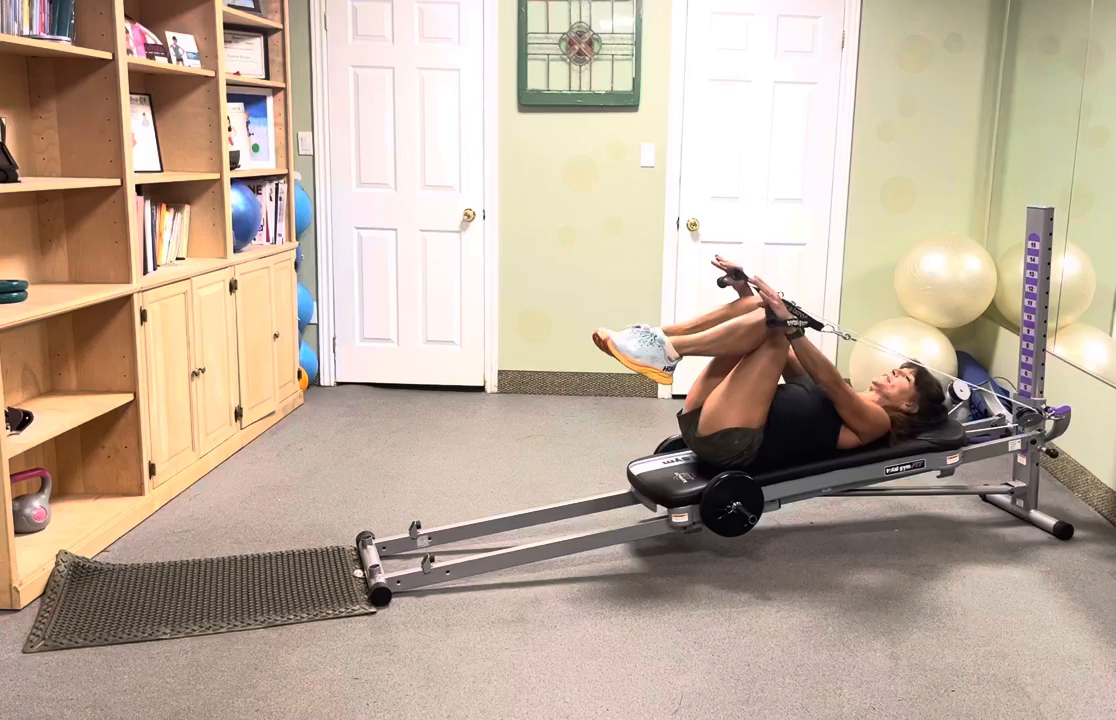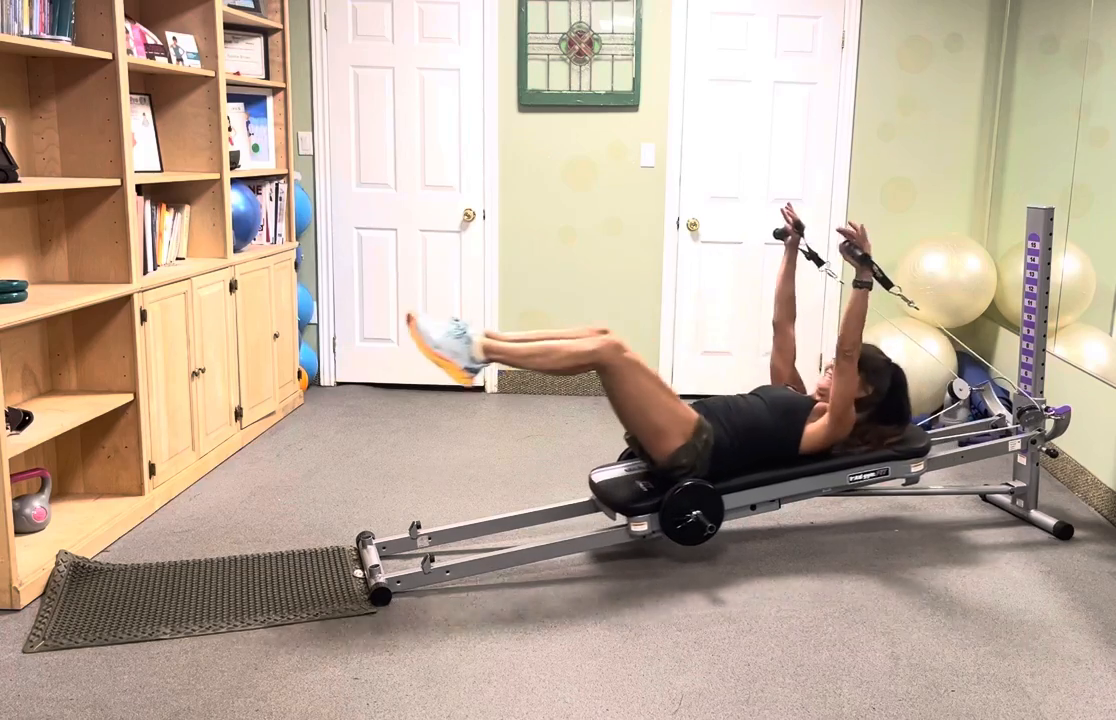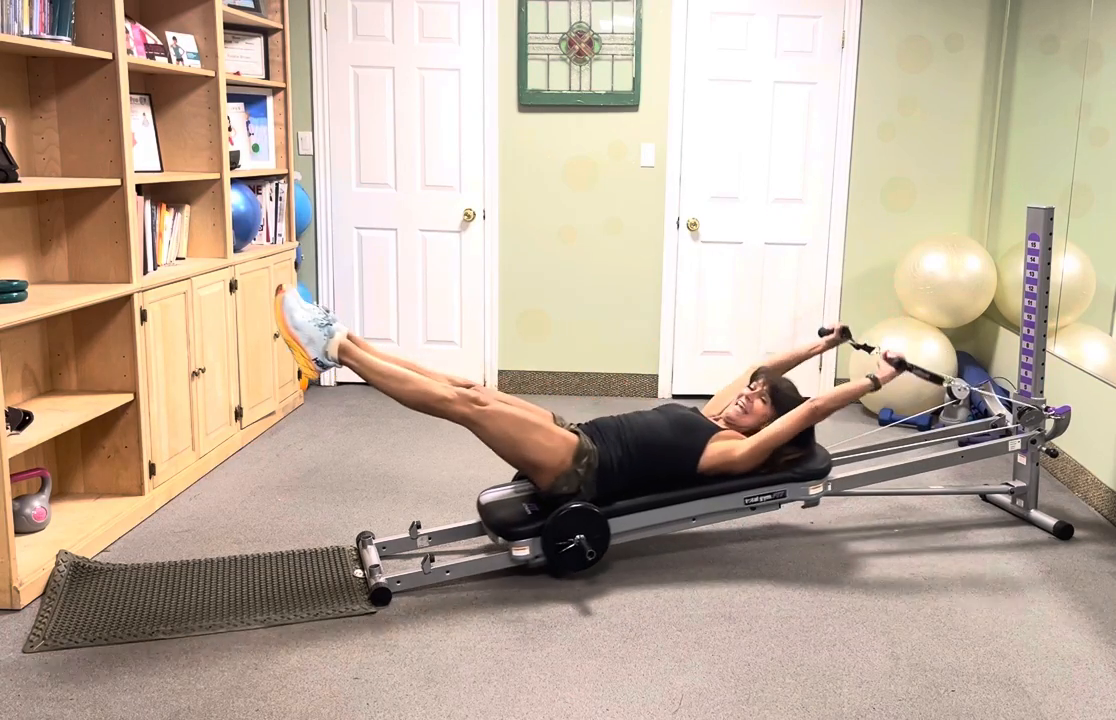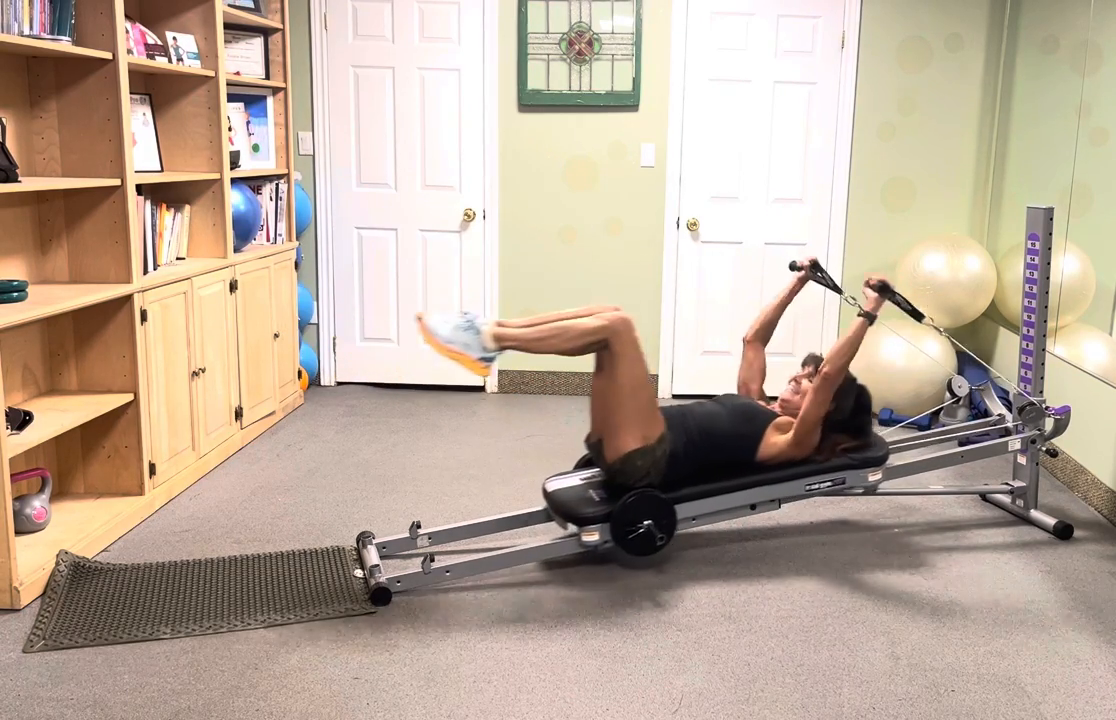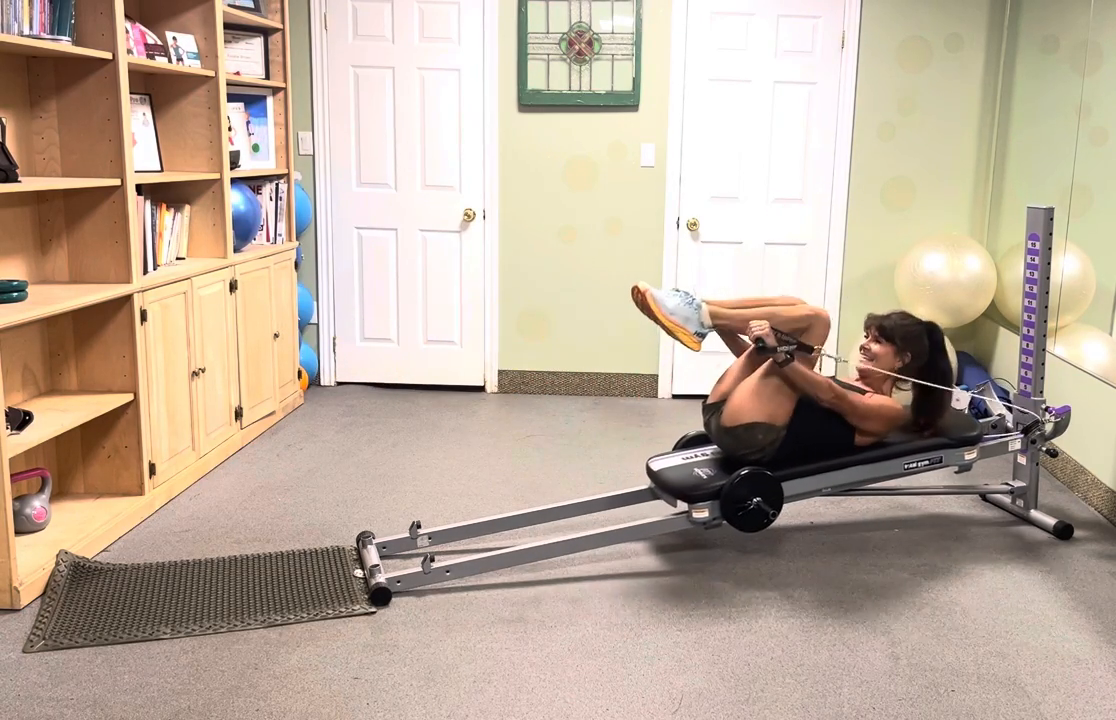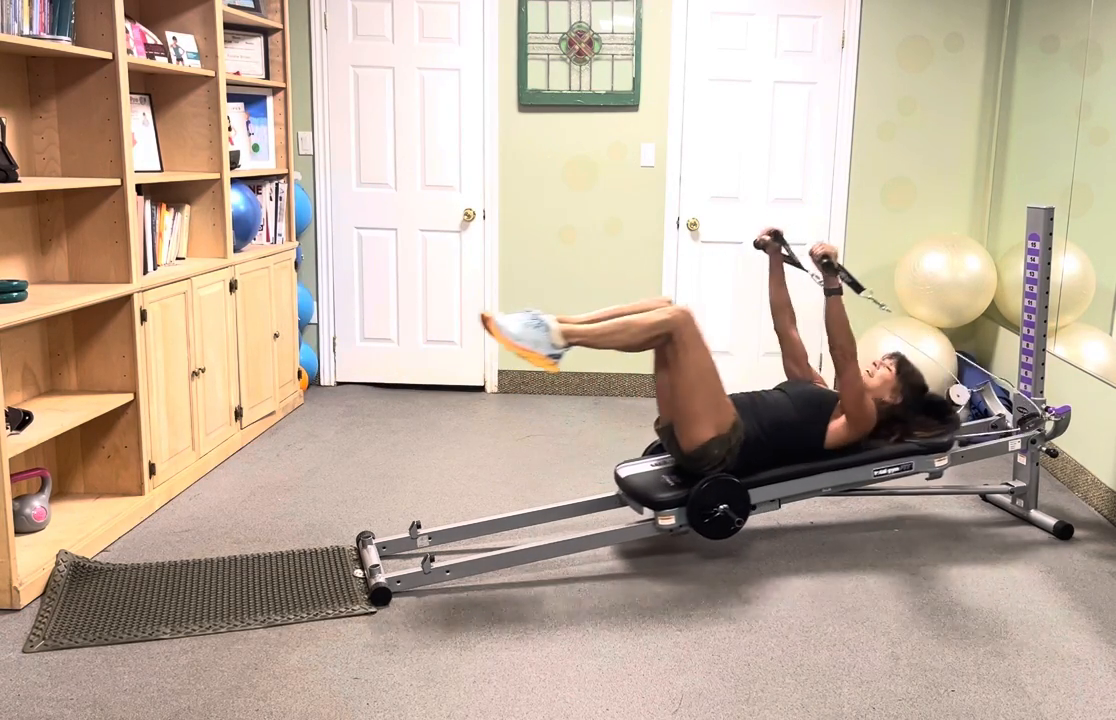
dt=0.7s
person 1, frame 1
left shoulder: (874, 423)
right shoulder: (841, 401)
left elbow: (832, 381)
right elbow: (786, 358)
left wrist: (788, 325)
right wrist: (746, 290)
left hip: (731, 441)
right hip: (702, 422)
left knee: (772, 323)
right knee: (756, 309)
left ankle: (666, 350)
right ankle: (659, 342)
person 1, frame 2
left shoulder: (837, 426)
right shoulder: (792, 393)
left elbow: (847, 350)
right elbow: (782, 322)
left wrist: (861, 278)
right wrist: (792, 249)
left hip: (693, 453)
right hip: (681, 436)
left knee: (607, 348)
right knee: (599, 337)
left ankle: (479, 351)
right ankle: (482, 344)
person 1, frame 3
left shoulder: (739, 453)
right shoulder: (712, 420)
left elbow: (806, 409)
right elbow: (759, 369)
left wrist: (872, 379)
right wrist: (821, 344)
left hip: (584, 470)
right hip: (579, 440)
left knee: (467, 403)
right knee: (468, 388)
left ankle: (336, 350)
right ankle: (341, 344)
person 1, frame 4
left shoulder: (796, 441)
right shoulder: (757, 407)
left elbow: (831, 378)
right elbow: (754, 338)
left wrist: (867, 316)
left hip: (645, 459)
right hip: (622, 446)
left knee: (616, 325)
right knee: (607, 316)
left ankle: (489, 340)
right ankle: (487, 333)
person 1, frame 5
left shoulder: (888, 412)
right shoulder: (847, 386)
left elbow: (830, 396)
right elbow: (762, 370)
left wrist: (777, 354)
right wrist: (723, 329)
left hip: (752, 436)
right hip: (724, 417)
left knee: (815, 318)
right knee: (793, 308)
left ankle: (703, 316)
right ankle: (703, 317)
person 1, frame 6
left shoulder: (861, 421)
right shoulder: (813, 389)
left elbow: (844, 352)
right elbow: (786, 329)
left wrist: (831, 284)
right wrist: (776, 263)
left hip: (719, 448)
right hip: (687, 433)
left knee: (677, 319)
right knee: (666, 309)
left ankle: (558, 337)
right ankle: (557, 331)
